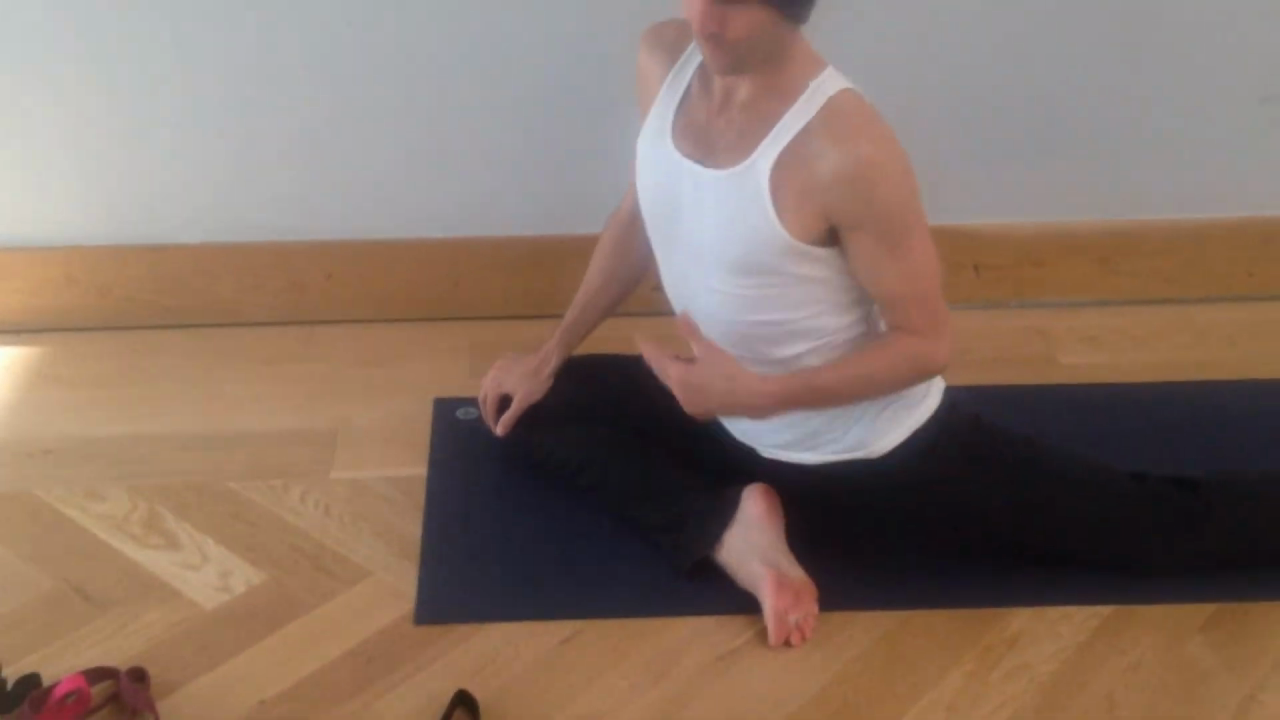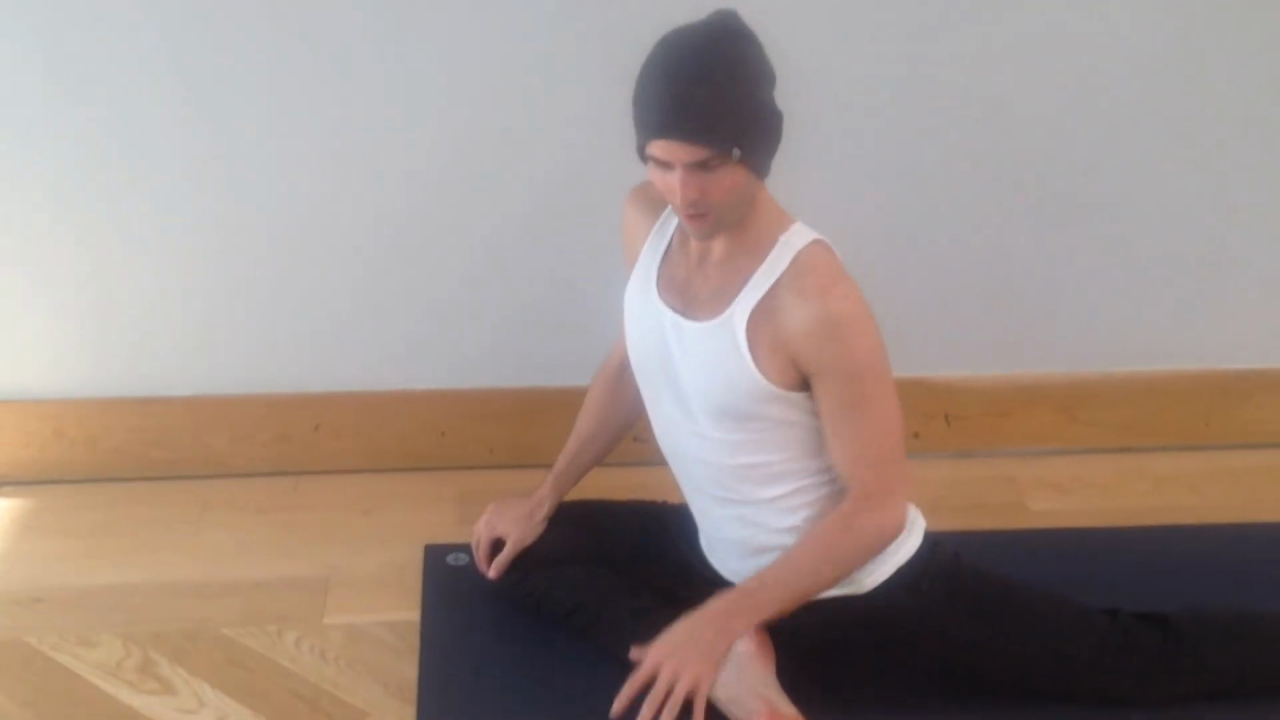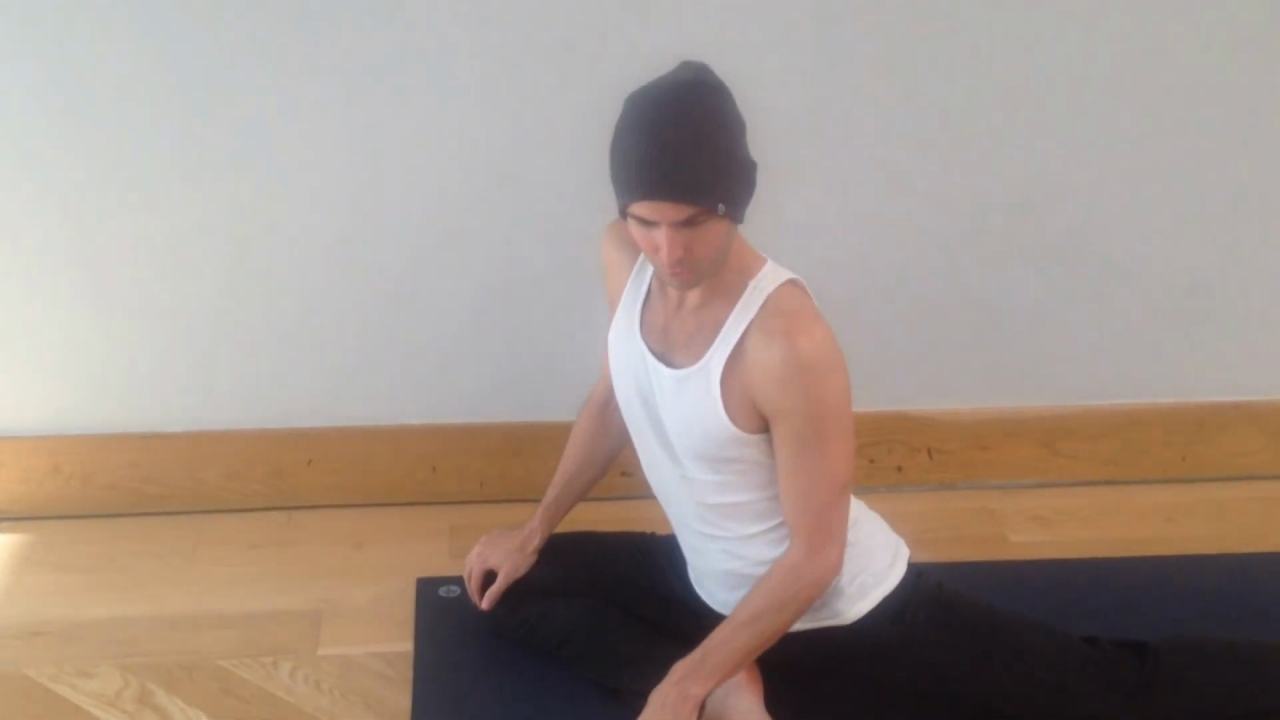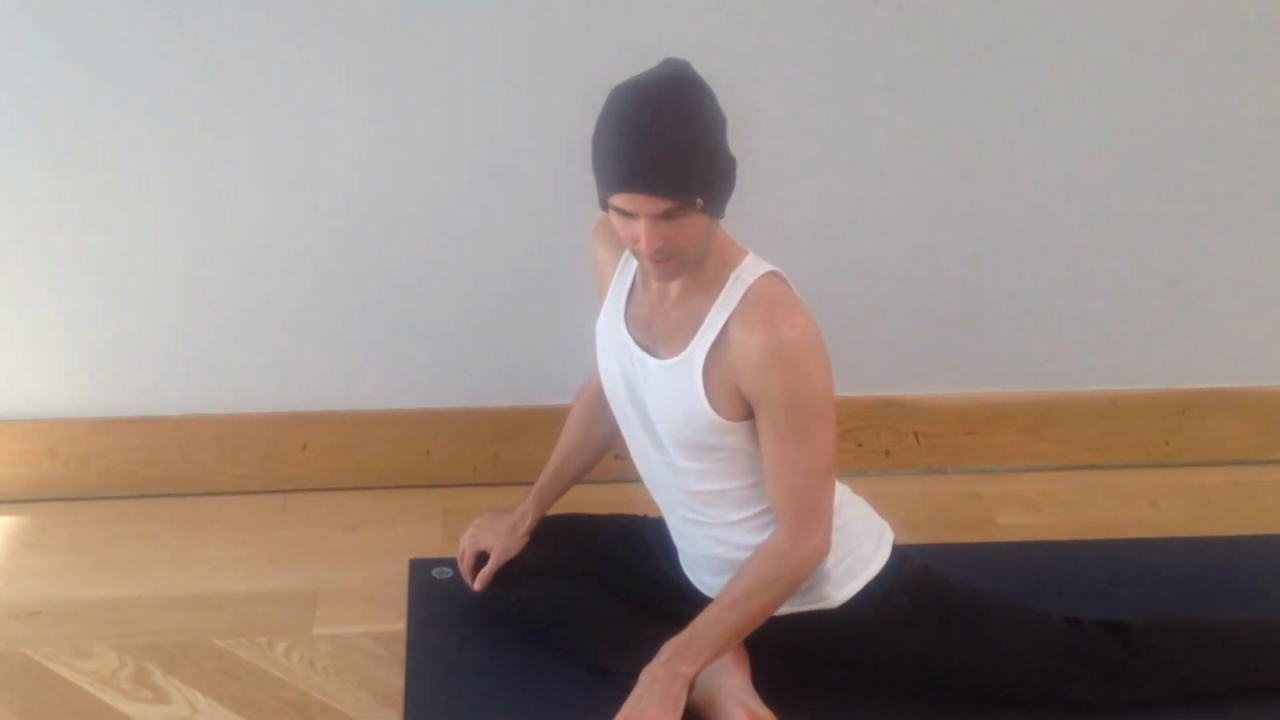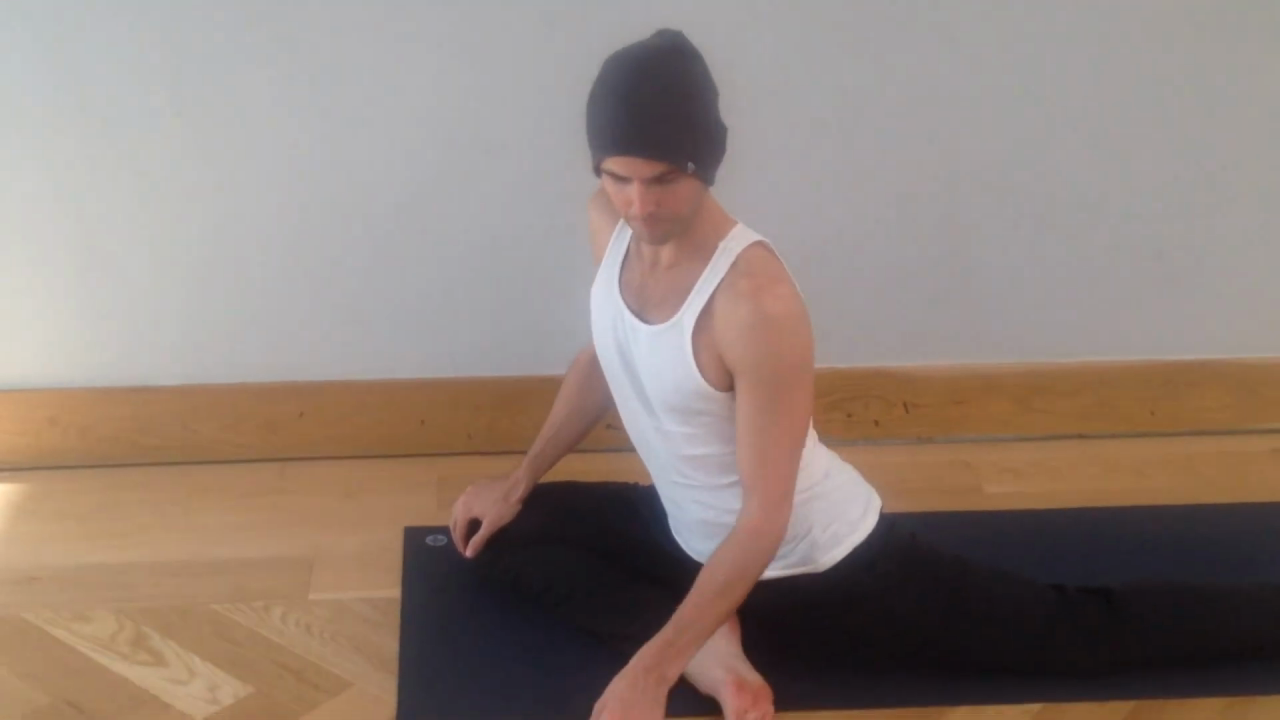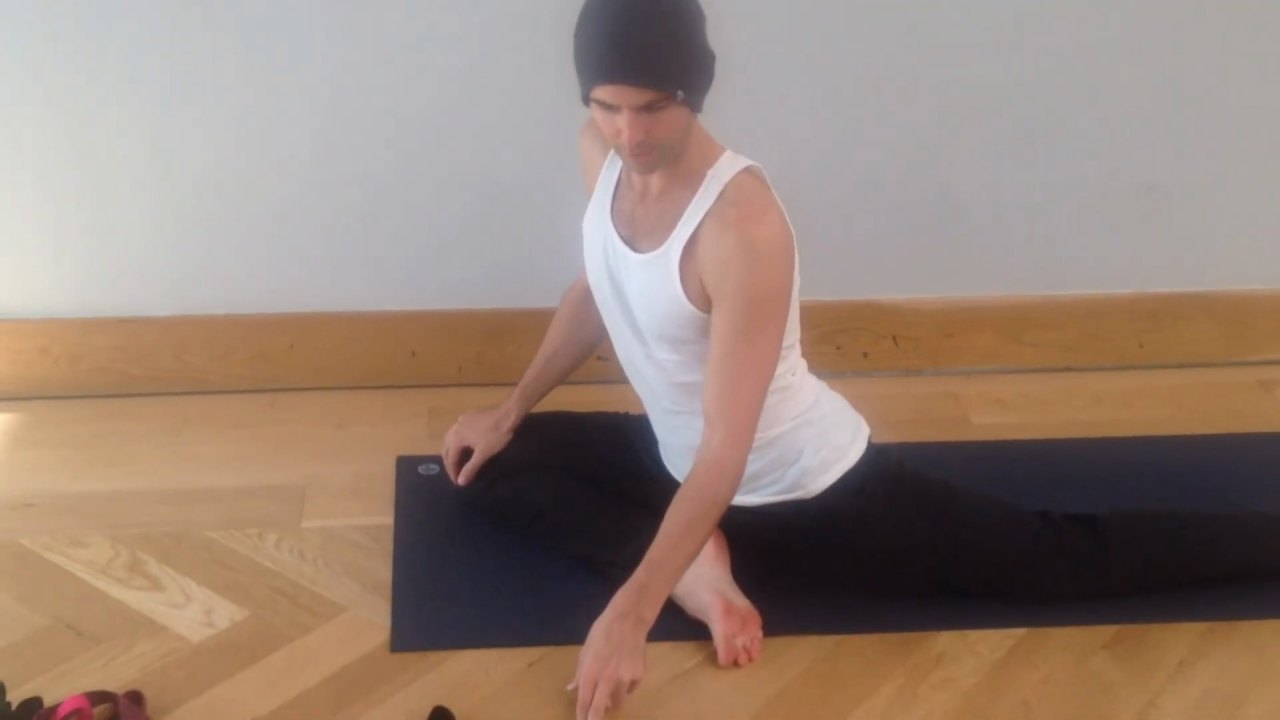
dt=0.7s
person 1, frame 1
left shoulder: (844, 149)
left elbow: (923, 339)
right elbow: (643, 213)
left wrist: (757, 393)
right wrist: (553, 350)
left hip: (876, 445)
right hip: (730, 417)
left knee: (1152, 524)
right knee: (531, 409)
right ankle: (725, 527)
person 1, frame 2
left shoulder: (815, 301)
right shoulder: (644, 219)
left elbow: (877, 509)
right elbow: (633, 363)
left wrist: (723, 619)
right wrist: (545, 495)
left hip: (864, 587)
right hip: (724, 556)
right knee: (524, 553)
person 1, frame 3
left shoulder: (787, 341)
right shoulder: (623, 257)
left elbow: (815, 557)
right elbow: (615, 395)
right wrist: (535, 528)
left hip: (848, 616)
right hip: (713, 585)
right knee: (517, 584)
person 1, frame 4
left shoulder: (768, 330)
right shoulder: (611, 252)
left elbow: (802, 544)
right elbow: (610, 387)
right wrist: (526, 510)
left hip: (831, 598)
right hip: (702, 568)
right knee: (509, 565)
person 1, frame 5
left shoulder: (754, 300)
right shoulder: (609, 220)
left elbow: (766, 521)
right elbow: (604, 357)
right wrist: (520, 477)
left hip: (816, 563)
right hip: (693, 534)
left knee: (1075, 630)
right knee: (501, 533)
right ankle: (703, 643)
person 1, frame 6
left shoulder: (743, 227)
right shoulder: (601, 150)
left elbow: (727, 454)
right elbow: (598, 292)
left wrist: (633, 611)
right wrist: (510, 409)
left hip: (808, 489)
right hip: (679, 462)
left knee: (1062, 558)
right knee: (492, 464)
right ankle: (690, 565)
